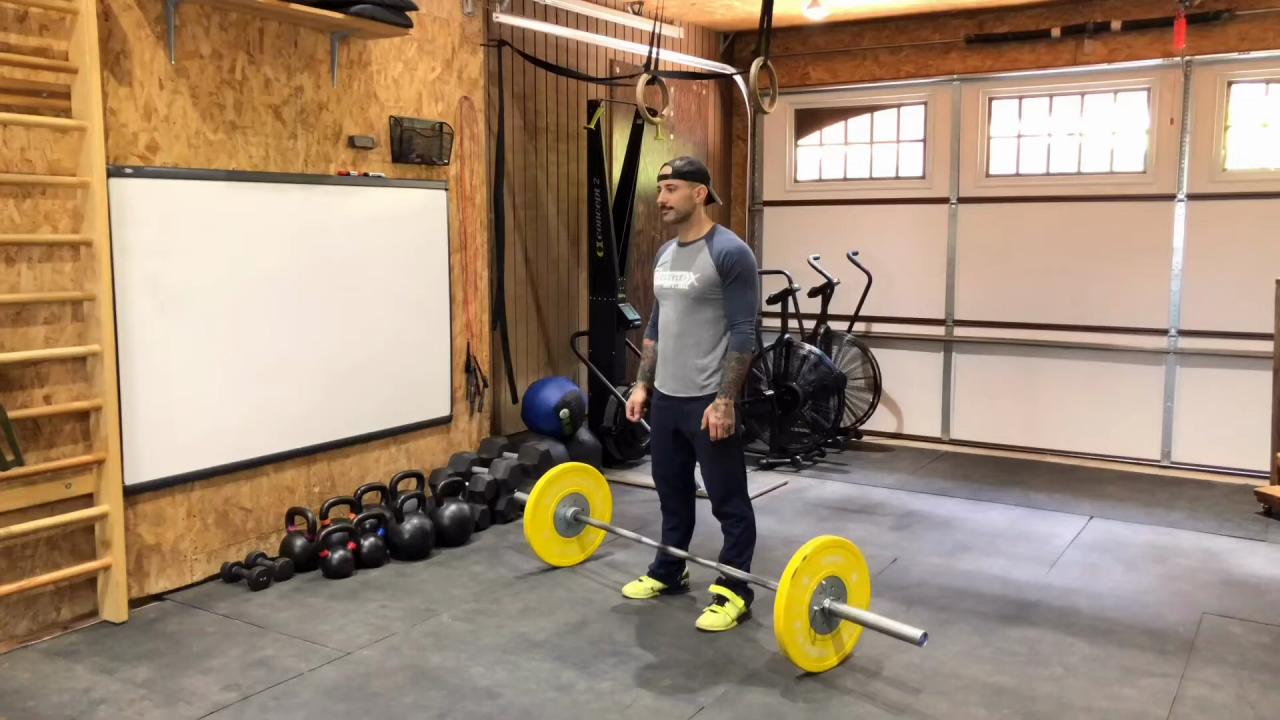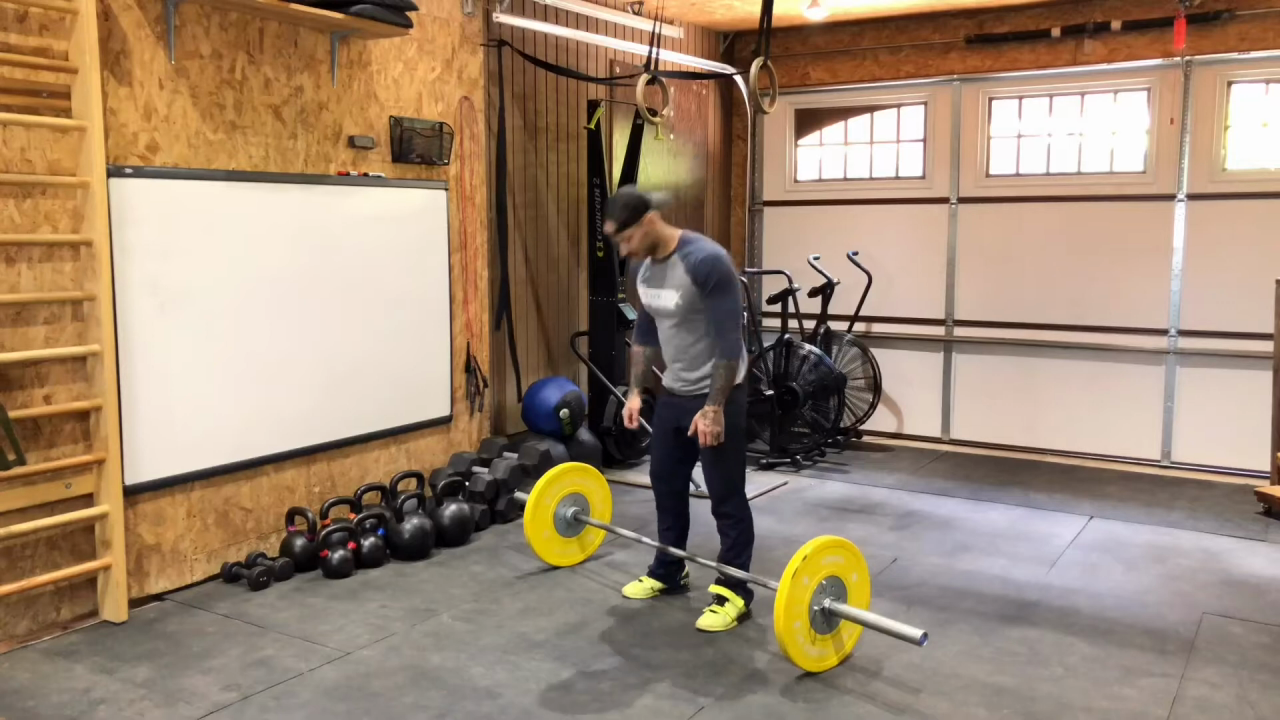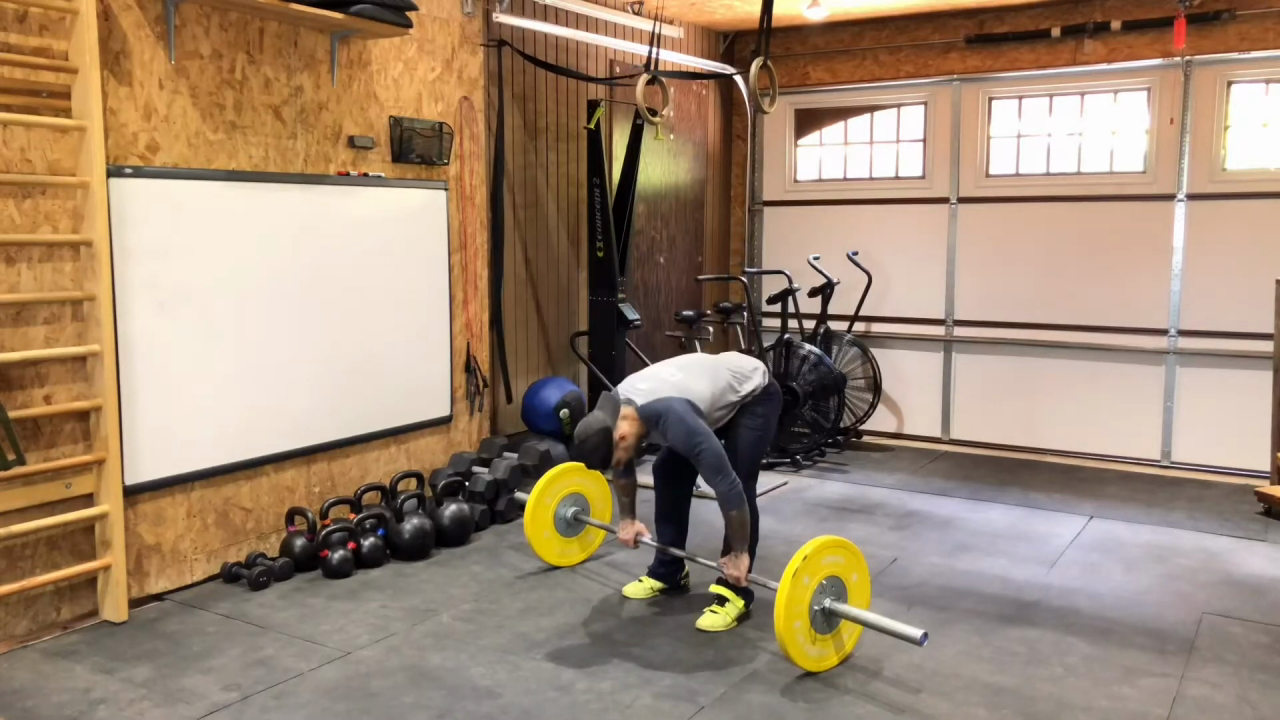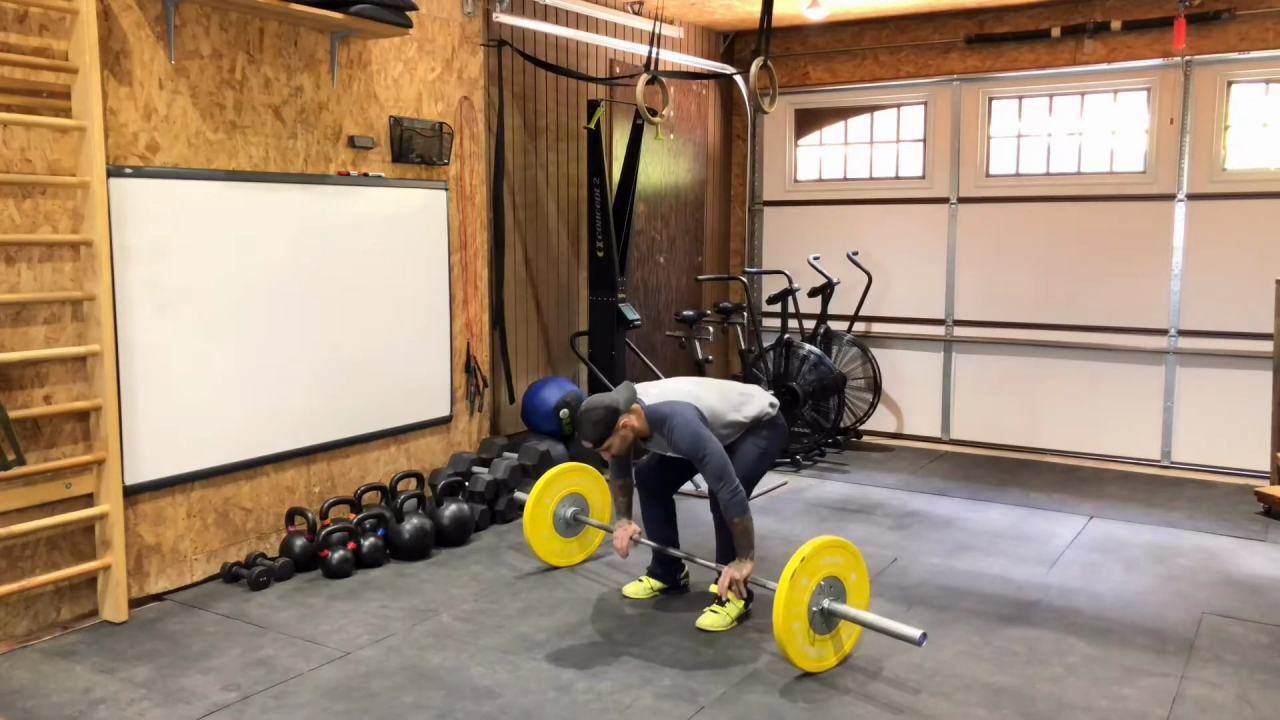
dt=0.7s
person 1, frame 1
left shoulder: (729, 253)
right shoulder: (665, 254)
left elbow: (742, 334)
left wrist: (725, 401)
right wrist: (642, 385)
left hip: (709, 401)
right hip: (667, 398)
left knee: (727, 499)
right knee: (671, 491)
left ankle: (734, 592)
right ankle: (668, 572)
person 1, frame 2
left shoulder: (705, 260)
right shoulder: (644, 266)
left elbow: (729, 340)
right elbow: (643, 332)
left wrist: (715, 407)
right wrist: (635, 391)
left hip: (717, 395)
right hip: (674, 392)
left knee: (726, 495)
right knee: (666, 482)
left ankle: (734, 592)
right ankle: (667, 573)
person 1, frame 3
left shoulder: (675, 420)
right shoulder: (615, 410)
left elbow: (726, 484)
right elbow: (623, 469)
left wrist: (740, 553)
right wrist: (627, 518)
left hip: (754, 396)
right hip: (716, 390)
left knee: (739, 482)
right knee: (668, 474)
left ankle: (735, 592)
right ankle: (669, 572)
person 1, frame 4
left shoulder: (678, 423)
right shoulder: (622, 413)
left elbow: (729, 489)
right elbow: (619, 469)
left wrist: (744, 559)
right wrist: (623, 519)
left hip: (760, 424)
right hip: (720, 421)
left knee: (721, 494)
right knee: (650, 477)
left ankle: (734, 594)
right ankle: (667, 571)
